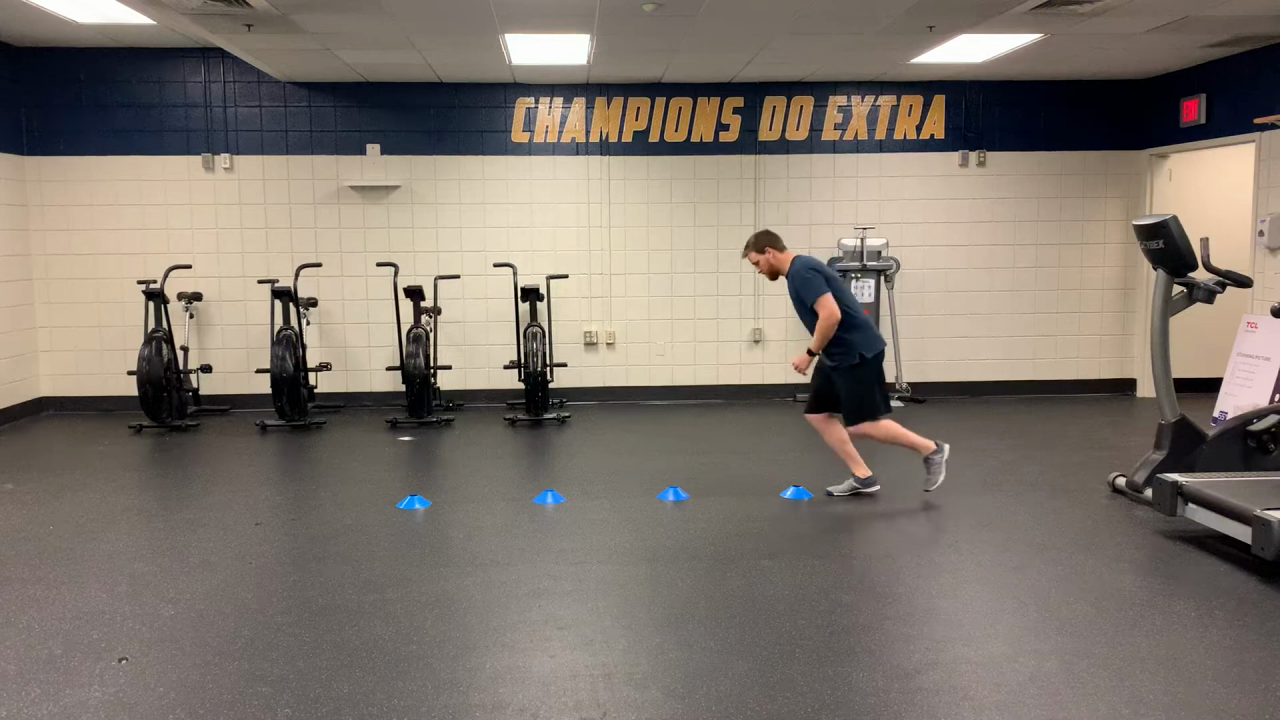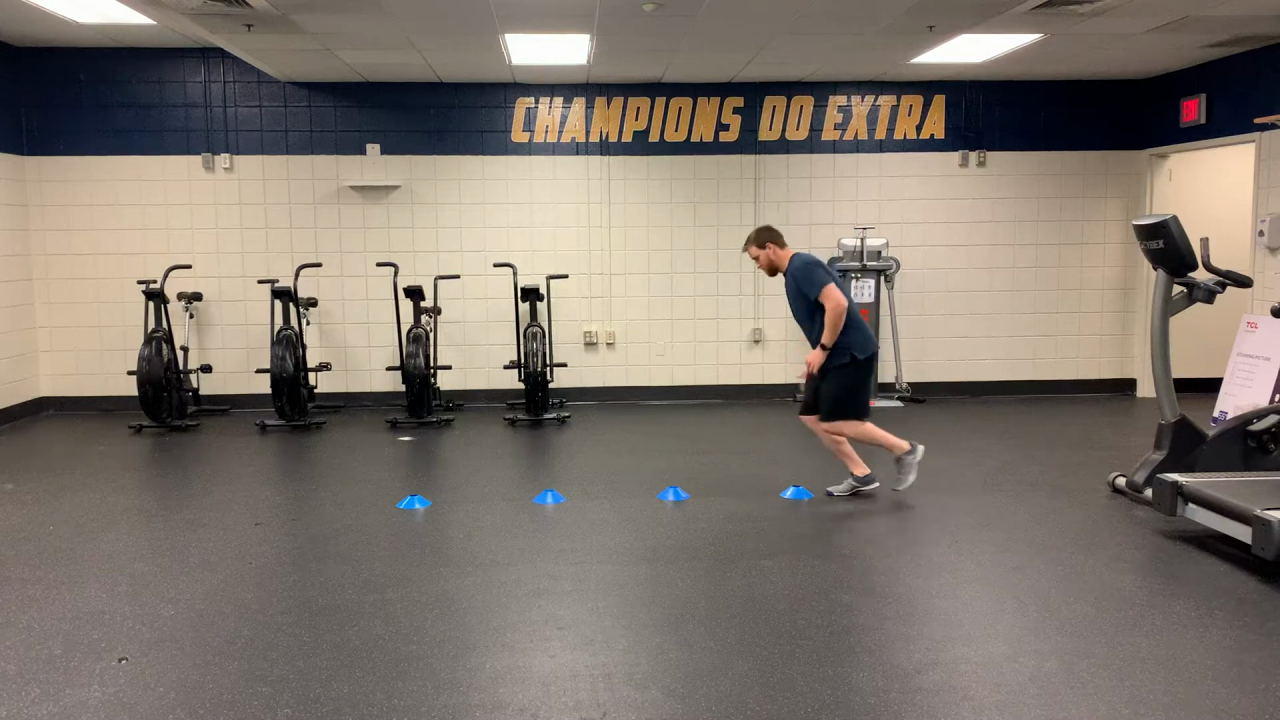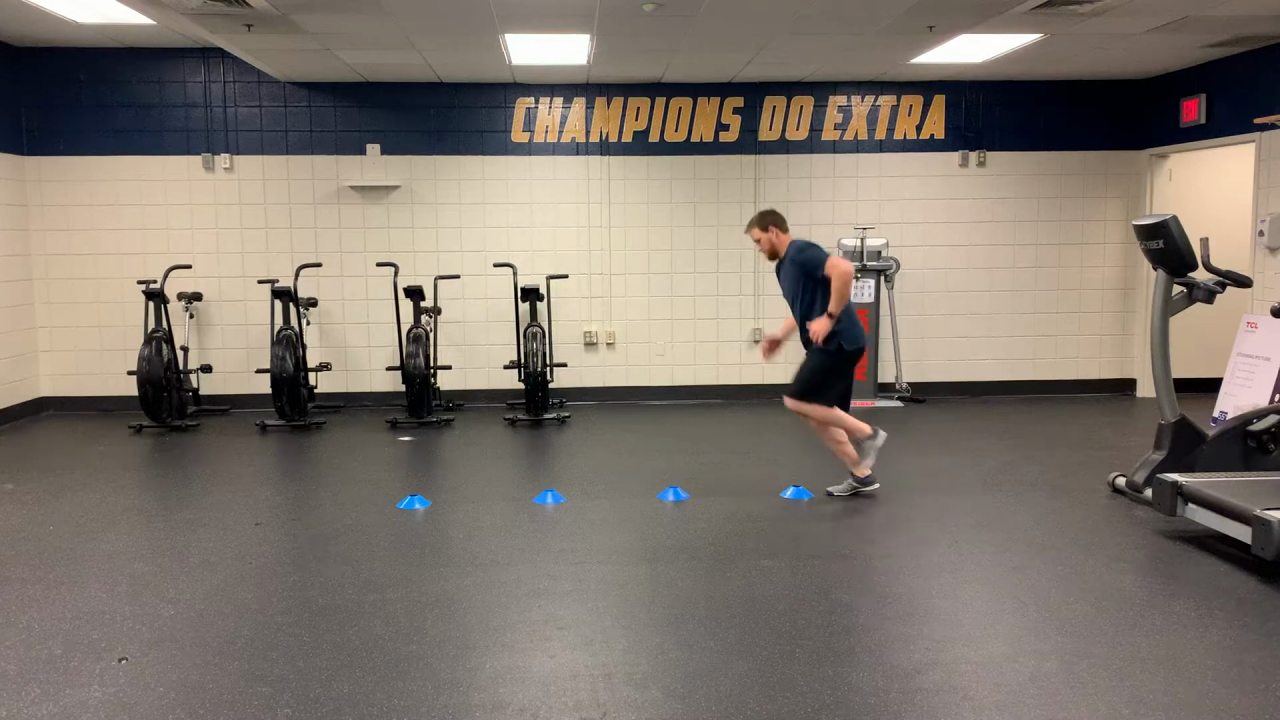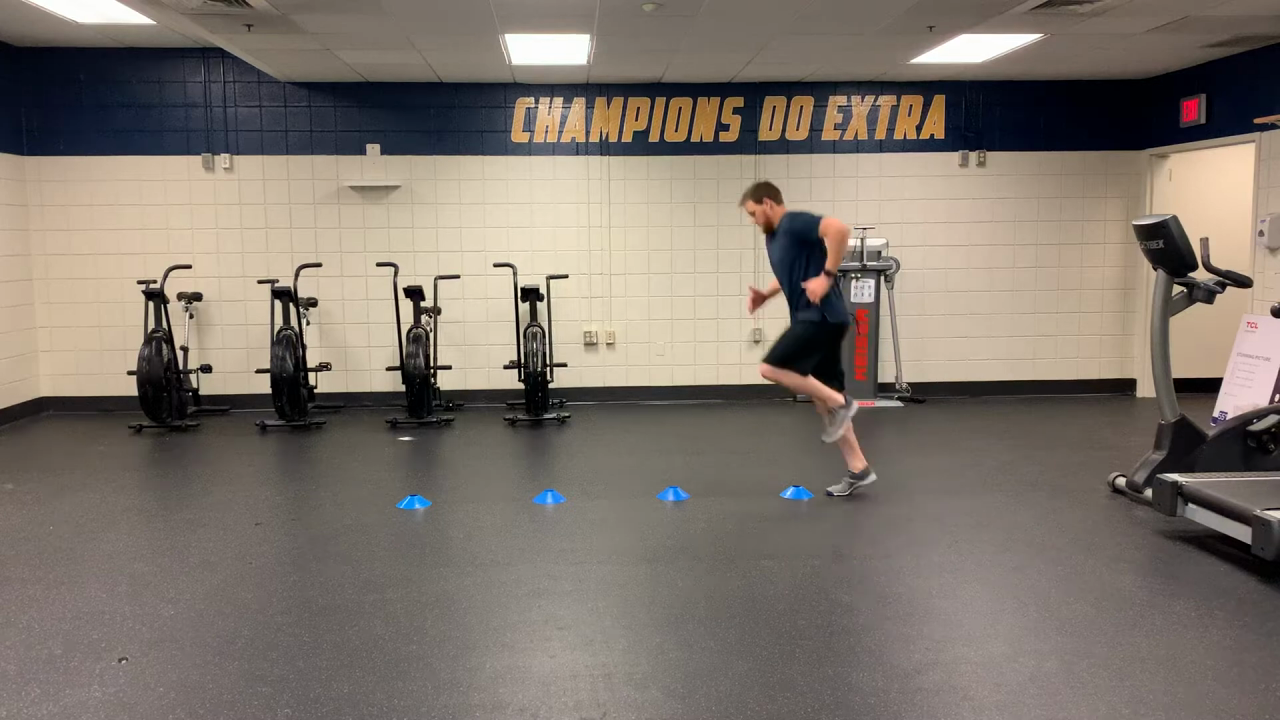
dt=0.1s
person 1, frame 1
left shoulder: (801, 271)
right shoulder: (800, 270)
left elbow: (831, 315)
left wrist: (809, 354)
left hip: (858, 353)
right hip: (838, 356)
left knee: (862, 425)
right knee: (817, 415)
left ankle: (932, 450)
right ankle: (863, 477)
person 1, frame 2
left shoulder: (803, 268)
right shoulder: (793, 275)
left elbow: (838, 304)
left wrist: (821, 350)
right wrist: (819, 354)
left hip: (850, 353)
right hip: (836, 355)
left knee: (834, 422)
right knee: (812, 418)
left ankle: (906, 450)
right ankle: (861, 476)
person 1, frame 3
left shoulder: (801, 253)
right shoulder: (785, 265)
left elbow: (844, 270)
left wrist: (830, 318)
right wrist: (780, 336)
left hip: (839, 342)
right hip: (827, 344)
left knee: (797, 401)
right knee: (817, 414)
left ankle: (864, 433)
right ankle: (862, 475)
person 1, frame 4
left shoulder: (796, 222)
right shoulder: (775, 238)
left elbow: (839, 229)
left wrist: (827, 277)
right wrist: (767, 294)
left hip: (823, 317)
right hip: (812, 319)
left knee: (772, 369)
right knee: (822, 397)
left ankle: (840, 403)
right ankle: (859, 468)
